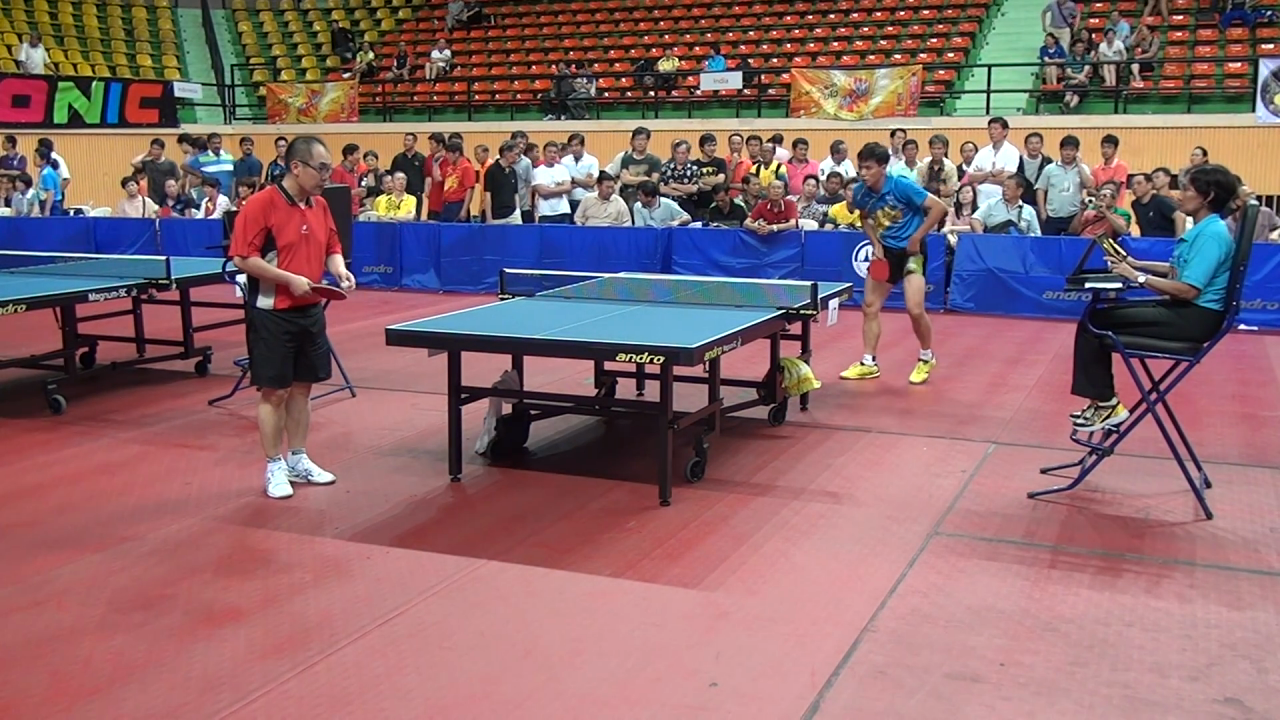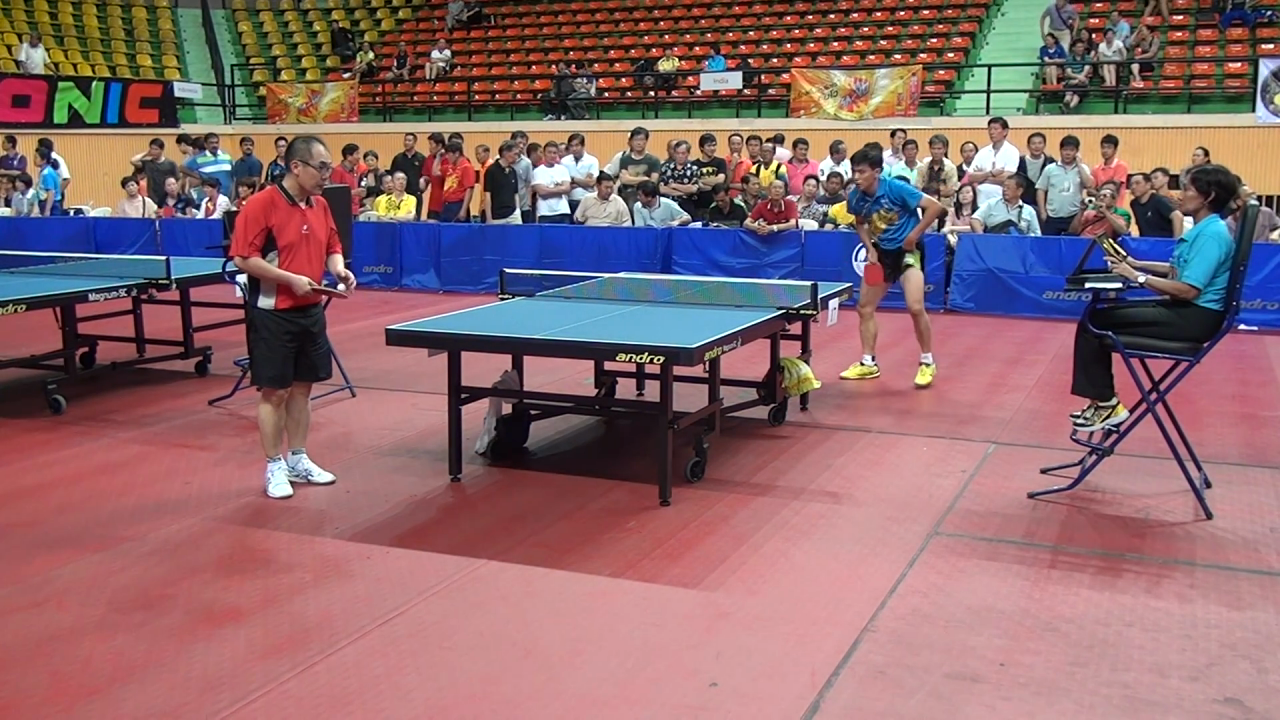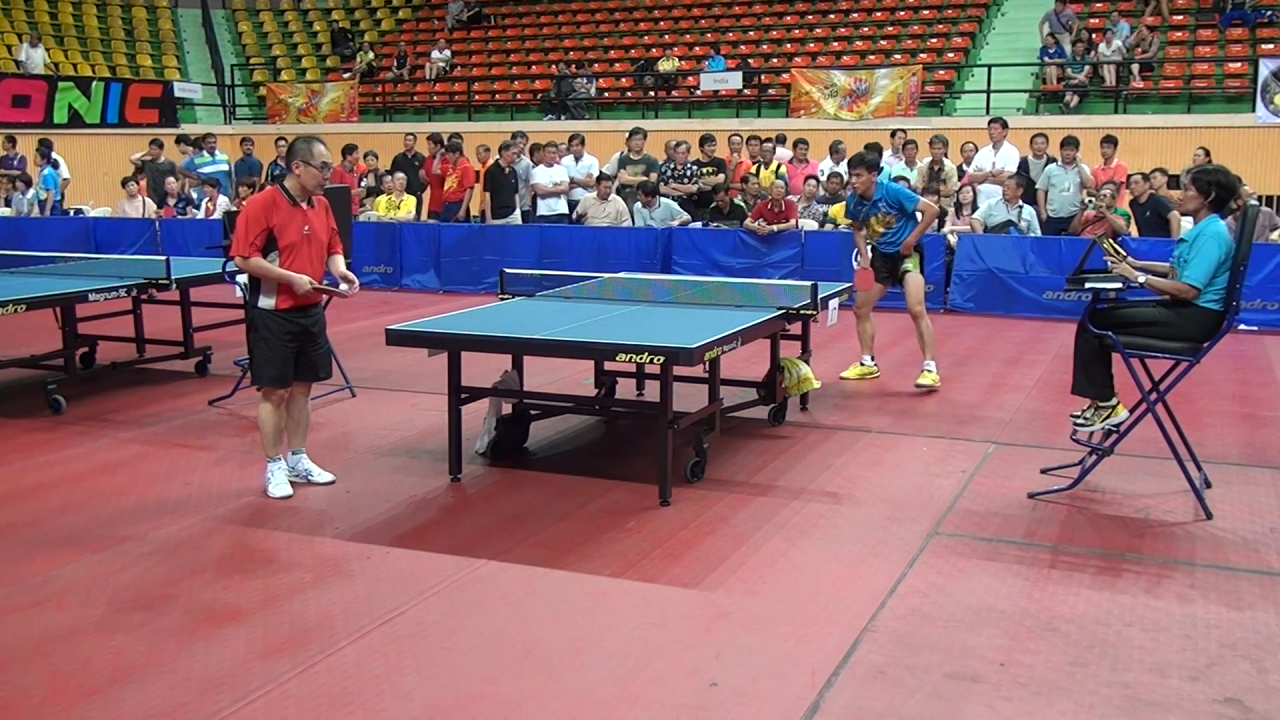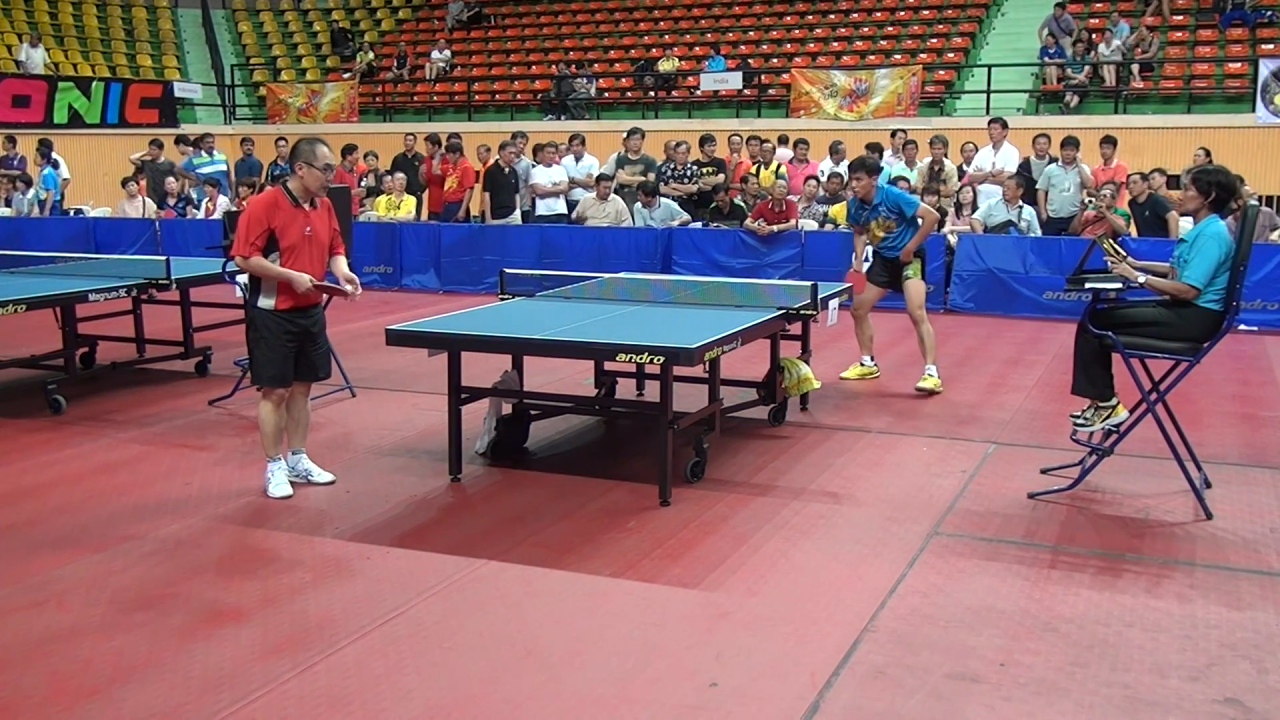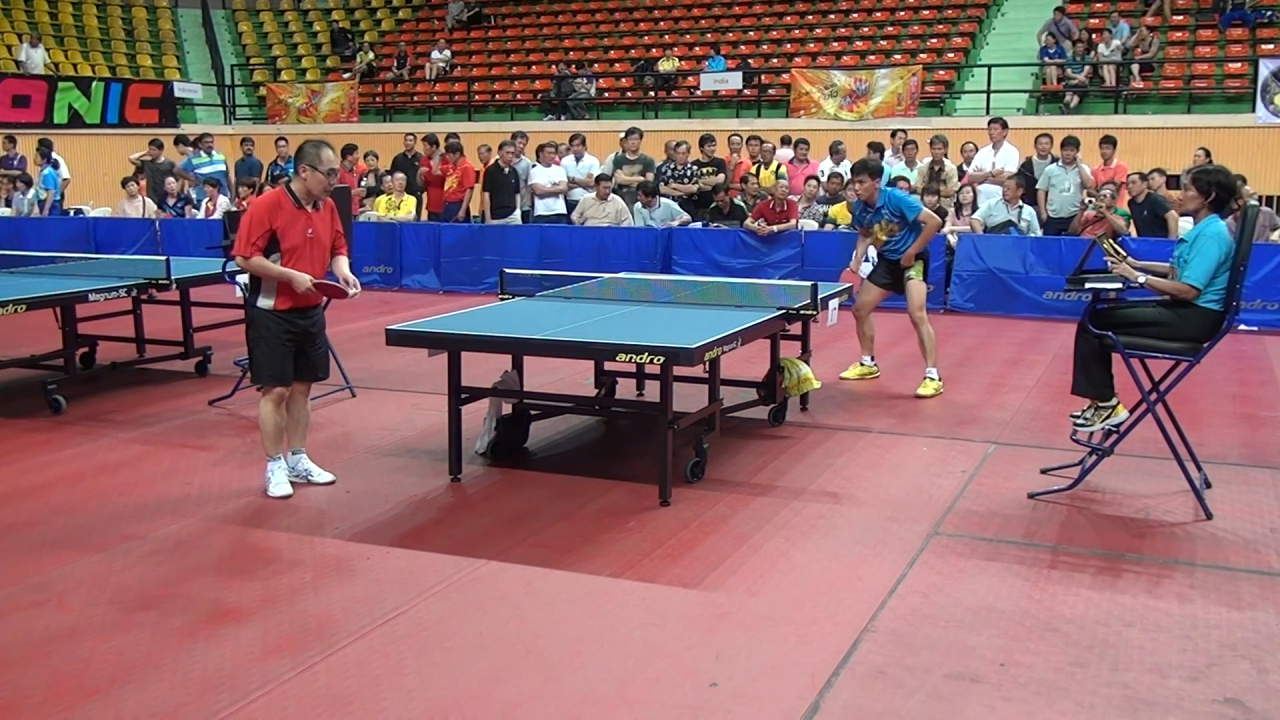
dt=0.1s
person 1, frame 1
left shoulder: (320, 206)
right shoulder: (262, 205)
left elbow: (332, 248)
right elbow: (242, 258)
left wrist: (339, 270)
right wrist: (289, 279)
left hip: (311, 312)
right hip: (272, 315)
left knee: (301, 389)
right knee: (275, 392)
left ankle: (298, 460)
right ankle: (275, 468)
person 1, frame 2
left shoulder: (320, 205)
right shoulder: (262, 205)
left elbow: (332, 248)
right elbow: (243, 258)
left wrist: (339, 269)
right wrist: (290, 278)
left hip: (311, 312)
right hip: (273, 315)
left knee: (301, 389)
right knee: (275, 393)
left ankle: (298, 460)
right ankle: (275, 468)
person 1, frame 3
left shoulder: (321, 205)
right shoulder: (263, 205)
left elbow: (332, 248)
right elbow: (243, 258)
left wrist: (340, 269)
right wrist: (291, 278)
left hip: (311, 312)
right hip: (273, 314)
left knee: (301, 389)
right knee: (275, 393)
left ankle: (298, 460)
right ankle: (274, 467)
person 1, frame 4
left shoulder: (324, 206)
right shoulder: (265, 205)
left elbow: (335, 249)
right elbow: (244, 257)
left wrist: (343, 271)
right wrist: (291, 276)
left hip: (311, 312)
right hip: (272, 314)
left knee: (301, 389)
right knee: (275, 392)
left ankle: (297, 460)
right ankle: (274, 468)
person 1, frame 5
left shoulder: (327, 207)
right shoulder: (267, 205)
left elbow: (338, 248)
right elbow: (244, 257)
left wrist: (343, 271)
right wrist: (291, 276)
left hip: (310, 313)
right hip: (272, 314)
left knee: (301, 389)
right knee: (276, 391)
left ankle: (297, 460)
right ankle: (275, 467)
person 2, frame 1
left shoulder: (1211, 234)
right shoulder: (1203, 229)
left elbow: (1188, 289)
left wrist: (1138, 277)
right wrist: (1137, 264)
left hip: (1194, 318)
right hip: (1183, 311)
left knee: (1094, 321)
right knee: (1098, 315)
left ankle: (1106, 403)
right ankle: (1104, 400)
person 2, frame 2
left shoulder: (1211, 234)
right shoulder: (1203, 229)
left elbow: (1188, 289)
left wrist: (1138, 277)
right wrist: (1137, 264)
left hip: (1193, 318)
right hip: (1182, 311)
left knee: (1094, 321)
right knee: (1098, 316)
left ankle: (1106, 403)
right ankle: (1104, 400)
person 2, frame 3
left shoulder: (1211, 234)
right shoulder: (1203, 229)
left elbow: (1188, 290)
left wrist: (1138, 277)
right wrist: (1137, 264)
left hip: (1193, 318)
right hip: (1182, 311)
left knee: (1094, 321)
right knee: (1097, 316)
left ankle: (1105, 403)
right ankle: (1103, 401)
person 2, frame 4
left shoulder: (1212, 234)
right shoulder: (1203, 230)
left elbow: (1188, 290)
left wrist: (1138, 277)
right wrist: (1137, 264)
left hip: (1193, 318)
right hip: (1183, 311)
left knee: (1094, 322)
right knee: (1097, 316)
left ankle: (1106, 403)
right ankle: (1104, 401)
person 2, frame 5
left shoulder: (1211, 234)
right shoulder: (1203, 230)
left elbow: (1188, 290)
left wrist: (1138, 277)
right wrist: (1137, 264)
left hip: (1193, 318)
right hip: (1182, 311)
left knee: (1094, 322)
right knee: (1098, 316)
left ankle: (1106, 403)
right ankle: (1104, 401)
person 3, frame 1
left shoulder: (902, 186)
right shoulder: (860, 192)
left elbow: (939, 208)
left wrist: (917, 237)
right wrist: (875, 243)
left hip: (910, 249)
right hip: (885, 251)
left knee: (915, 309)
right knee: (869, 307)
left ankle: (926, 358)
right ankle: (869, 363)
person 3, frame 2
left shoulder: (896, 188)
right shoulder: (856, 197)
left elbow: (935, 207)
left wrist: (913, 236)
right wrist: (869, 248)
left hip: (907, 248)
right hip: (881, 253)
left knee: (915, 306)
right knee: (864, 307)
left ankle: (927, 361)
right ankle: (868, 363)
person 3, frame 3
left shoulder: (894, 192)
right shoulder: (853, 201)
left elbow: (932, 210)
left wrist: (911, 240)
right wrist: (863, 254)
left hip: (907, 252)
right hip: (881, 255)
left knee: (916, 309)
right knee: (861, 308)
left ankle: (930, 369)
right ankle: (868, 363)
person 3, frame 4
left shoulder: (893, 196)
right shoulder: (855, 205)
left elbow: (932, 216)
left wrist: (911, 247)
right wrist: (858, 259)
left hip: (908, 257)
right hip: (882, 259)
left knee: (917, 313)
right knee: (858, 309)
left ankle: (931, 373)
right ankle: (868, 364)
person 3, frame 5
left shoulder: (897, 199)
right shoulder: (859, 207)
left elbow: (935, 222)
left wrist: (912, 251)
right wrist: (857, 259)
left hip: (913, 259)
right hip: (887, 261)
left knee: (917, 314)
right knee: (860, 309)
left ankle: (933, 376)
right ankle: (868, 363)
